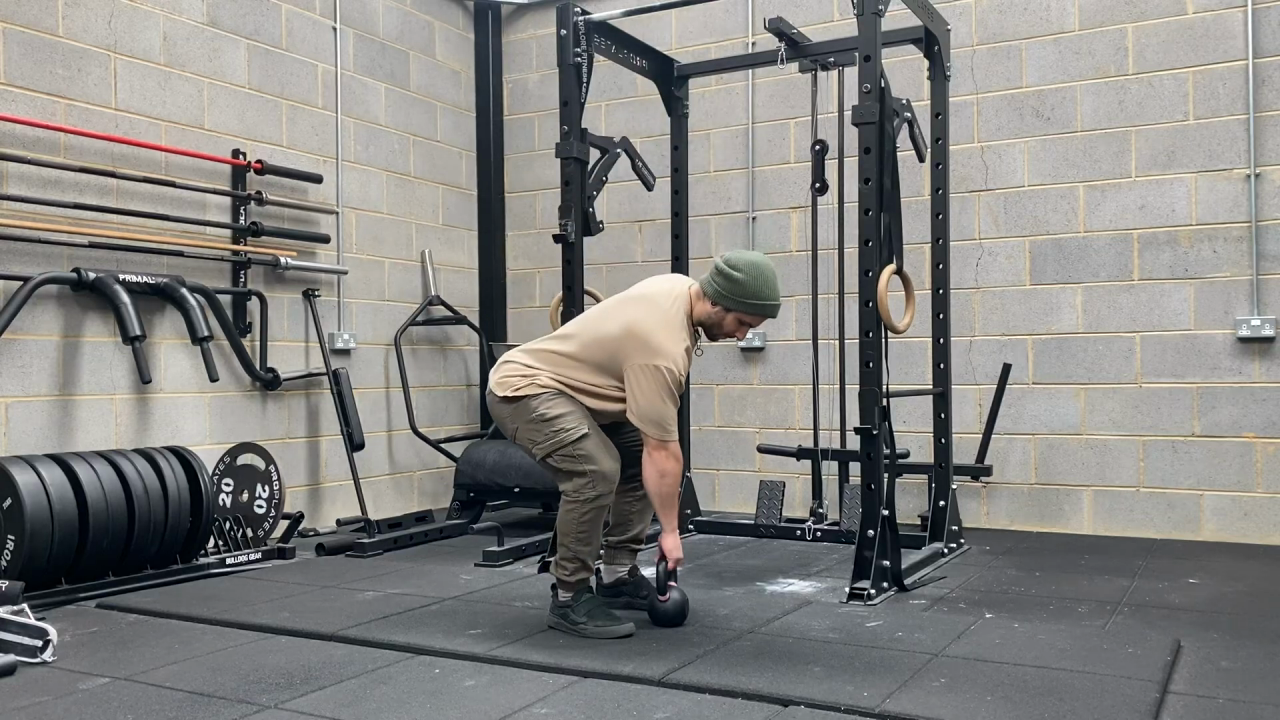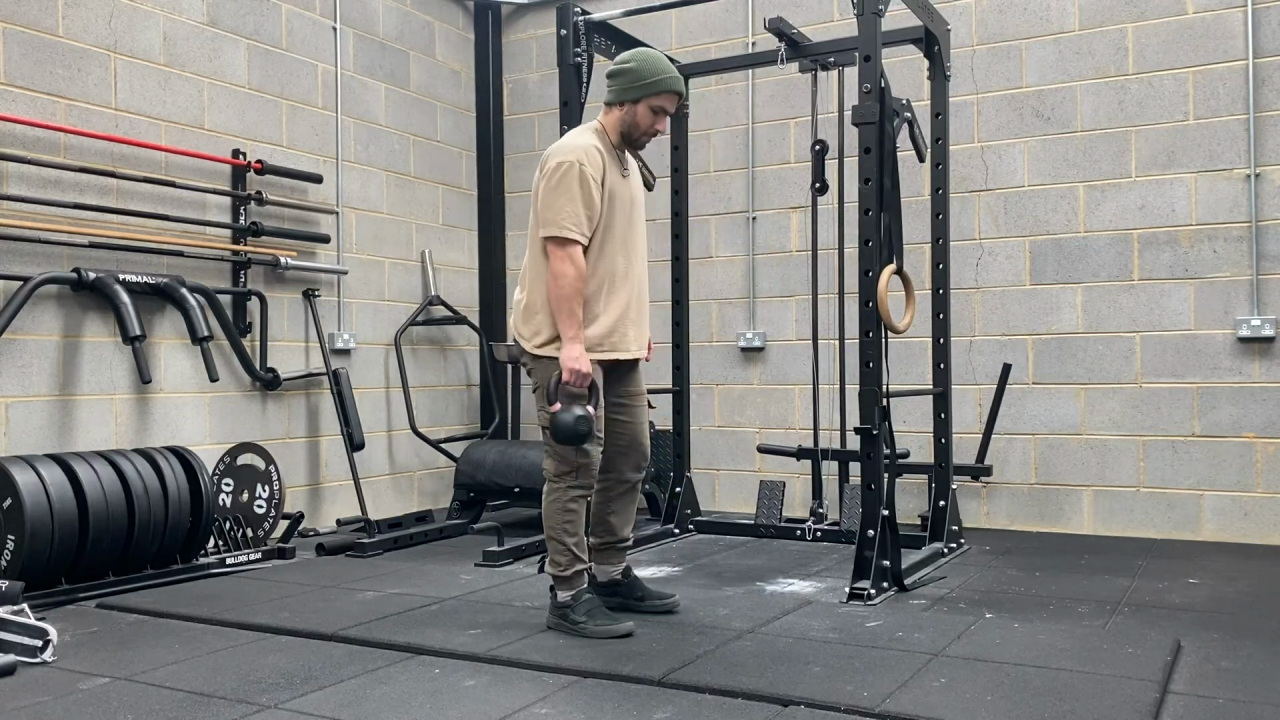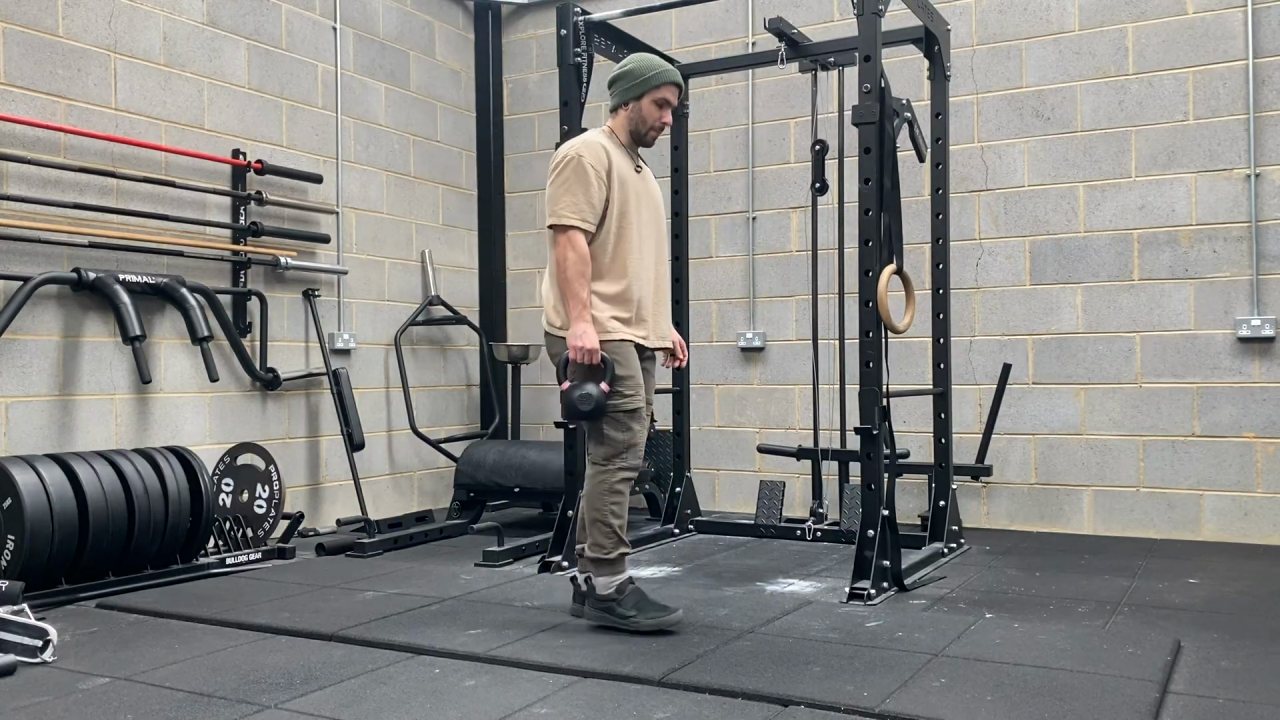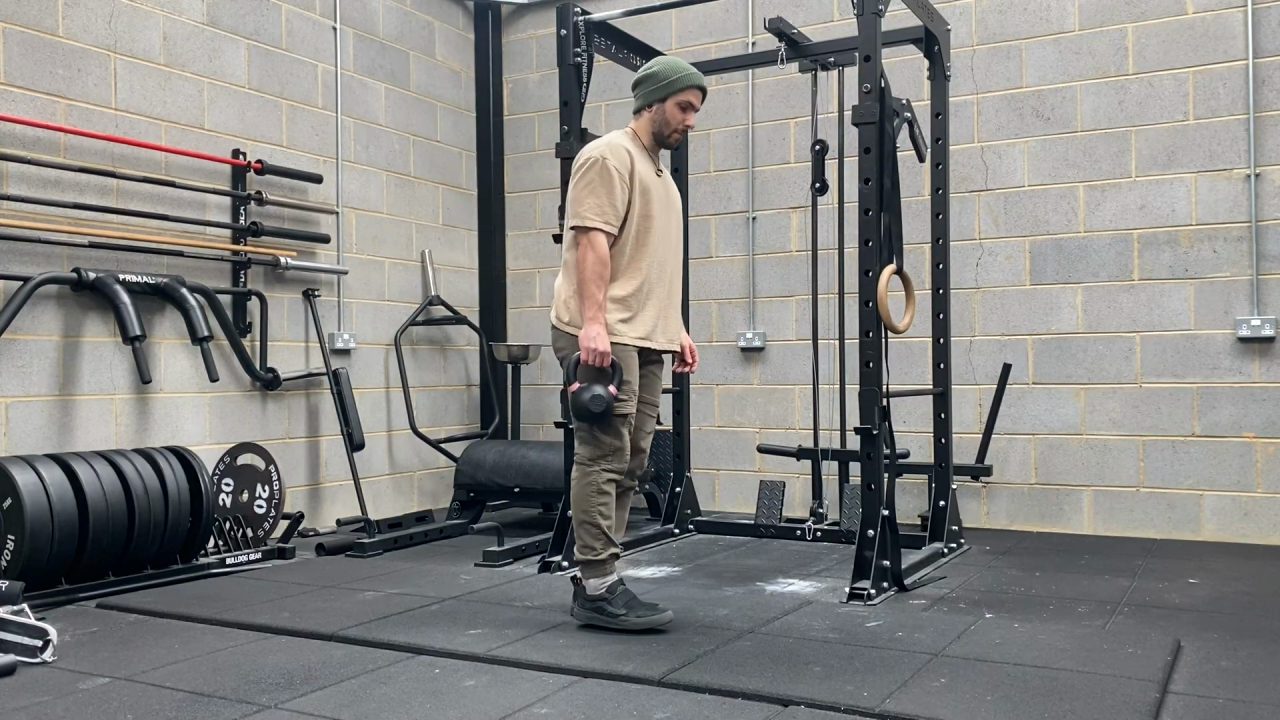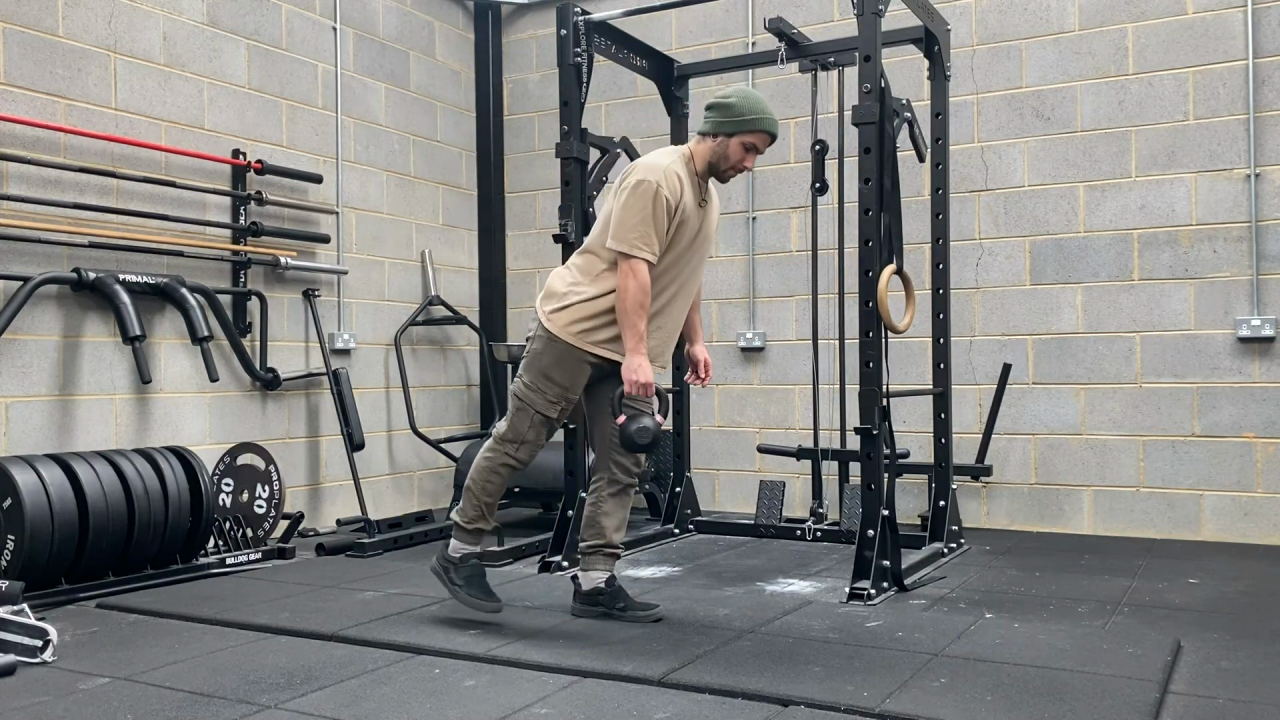
dt=1s
person 1, frame 1
left shoulder: (682, 288)
right shoulder: (662, 349)
right elbow: (663, 451)
right wrist: (670, 532)
left hip: (563, 381)
right hip: (523, 388)
left knee: (640, 459)
right knee: (596, 471)
left ankle: (617, 575)
right ankle: (570, 597)
person 1, frame 2
left shoulder: (624, 161)
right shoulder: (577, 157)
right elbow: (564, 254)
left wrist: (636, 323)
right wrist: (572, 343)
left hip: (617, 345)
right hip: (569, 348)
left knee: (630, 459)
right knee: (576, 469)
left ankle: (611, 575)
right ankle: (569, 596)
person 1, frame 3
left shoulder: (639, 171)
right shoulder: (587, 154)
right elbow: (571, 240)
left wrist: (663, 325)
right wrist: (581, 322)
left hip: (634, 335)
right hip: (596, 334)
left knee: (618, 459)
right knee: (617, 455)
left ankle: (591, 580)
right ankle: (609, 586)
person 1, frame 4
left shoulder: (659, 172)
right shoulder: (609, 156)
right elbow: (592, 242)
left wrist: (677, 328)
right wrist: (594, 323)
left hip: (644, 339)
right hip: (602, 336)
left knee: (628, 461)
right knee: (604, 457)
left ankle: (597, 580)
right ankle: (598, 587)
person 1, frame 5
left shoulder: (707, 193)
right shoulder: (656, 178)
left elbow: (685, 276)
right elbow: (633, 271)
left wrist: (695, 340)
right wrist: (637, 355)
left hip: (625, 344)
right hip: (574, 328)
left knee: (621, 466)
right knee: (517, 440)
left ankle: (594, 582)
right ankle: (461, 551)
